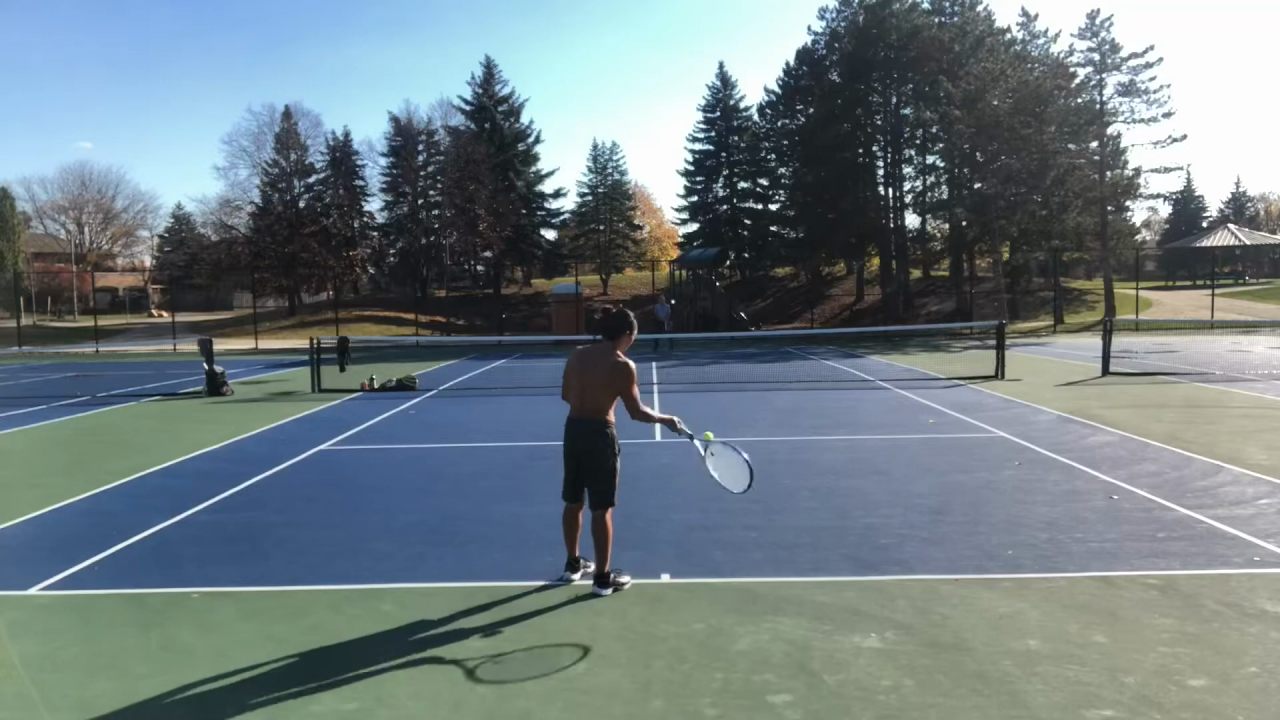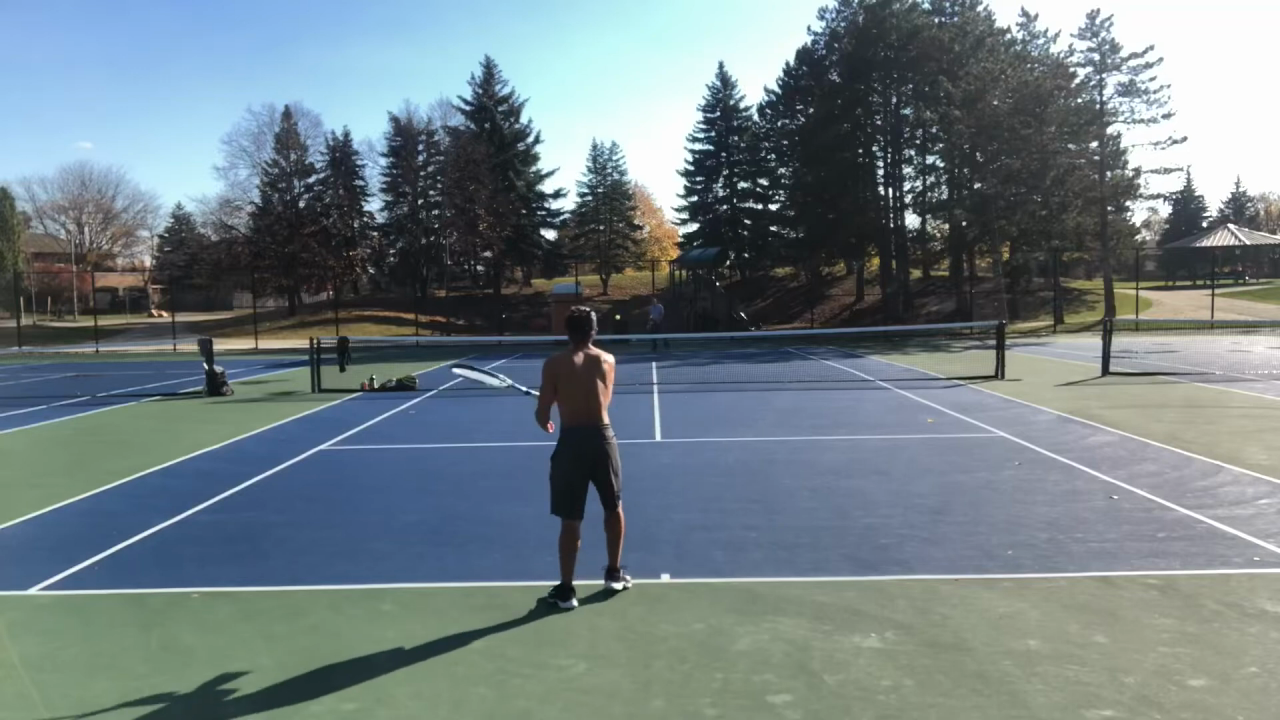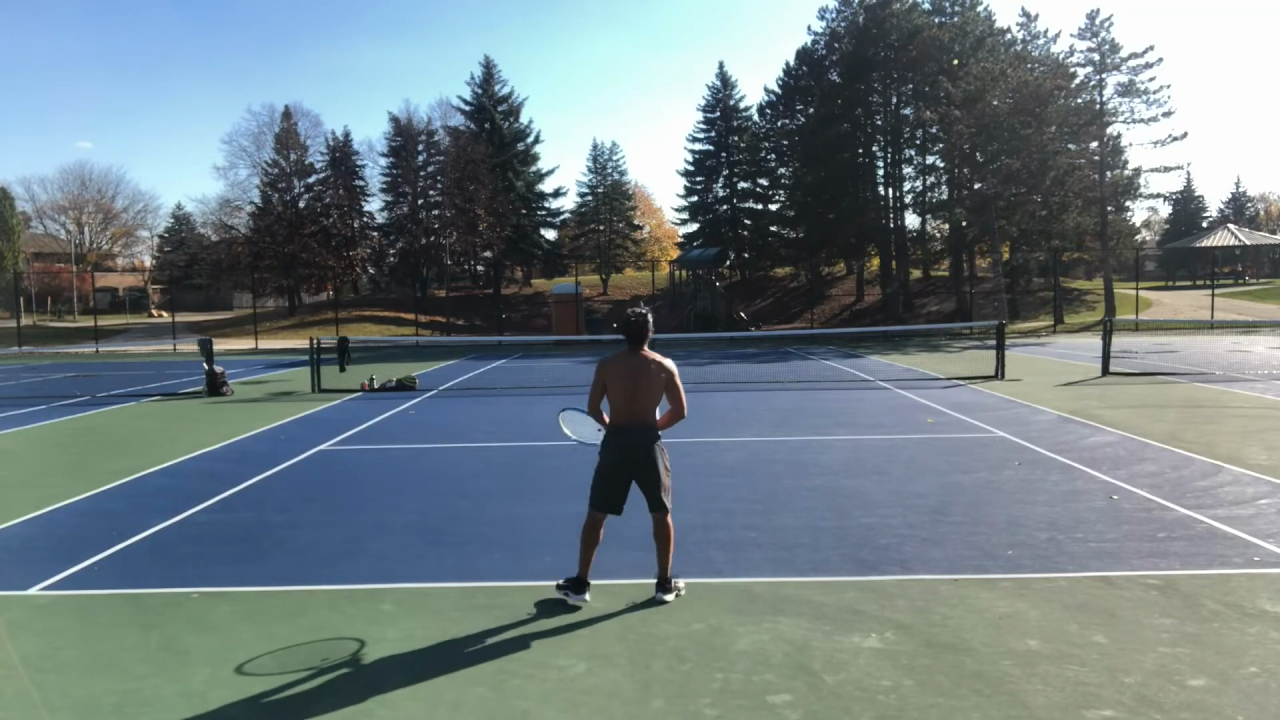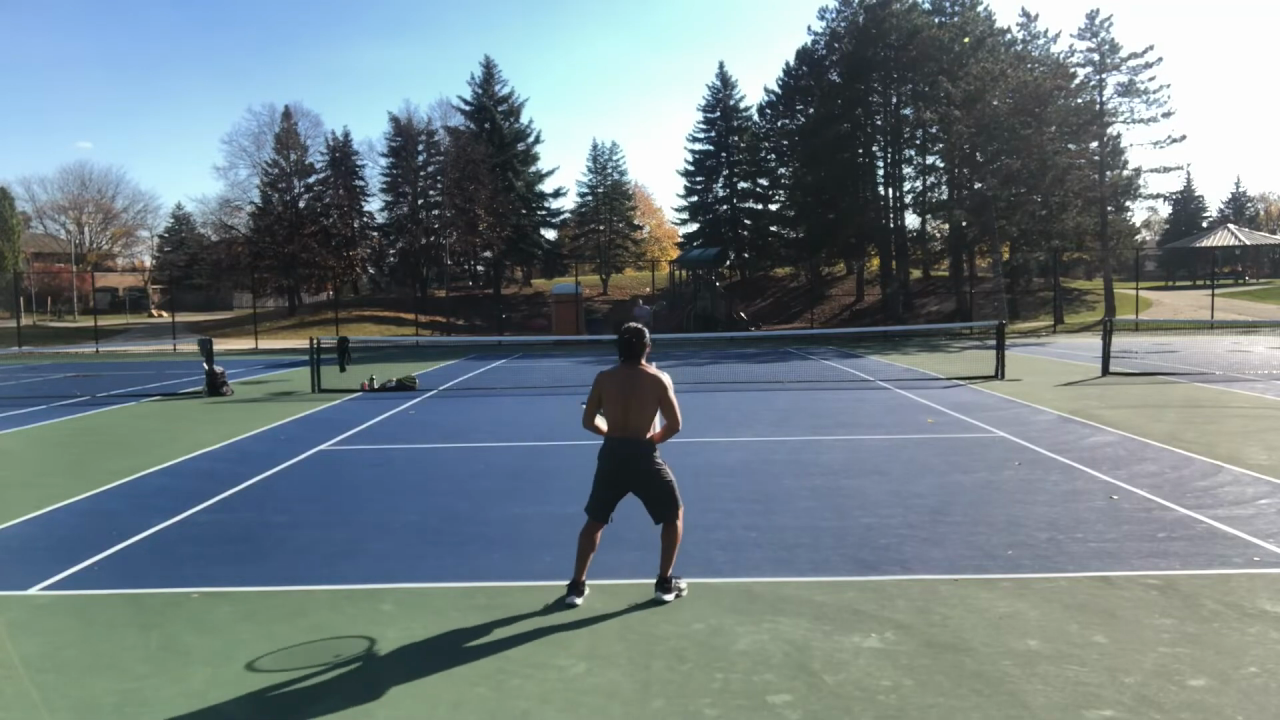
dt=0.7s
person 1, frame 1
left shoulder: (577, 355)
right shoulder: (622, 366)
right elbow: (637, 413)
right wrist: (667, 420)
left hip: (573, 430)
right hip: (598, 434)
left knee: (573, 502)
right knee: (601, 508)
left ankle: (572, 563)
right ankle: (604, 578)
person 1, frame 2
left shoulder: (554, 364)
right shoulder: (608, 361)
left elbow: (542, 413)
left wrist: (545, 423)
left hip: (571, 442)
right hip: (603, 438)
left knee: (570, 520)
right knee: (613, 508)
left ankle: (566, 589)
right ankle: (613, 573)
person 1, frame 3
left shoulder: (607, 365)
right shoulder: (665, 366)
left elbow: (593, 409)
right elbow: (680, 411)
left hip: (616, 442)
right hip: (648, 443)
left knee: (596, 515)
right knee: (662, 514)
left ankle: (580, 582)
right ankle: (665, 583)
person 1, frame 4
left shoulder: (604, 378)
right shoulder: (659, 379)
left elbow: (589, 421)
right elbow: (674, 425)
left hip: (612, 454)
right hip: (644, 456)
left knee: (594, 521)
right knee: (673, 513)
left ankle: (576, 586)
right ankle: (665, 582)
